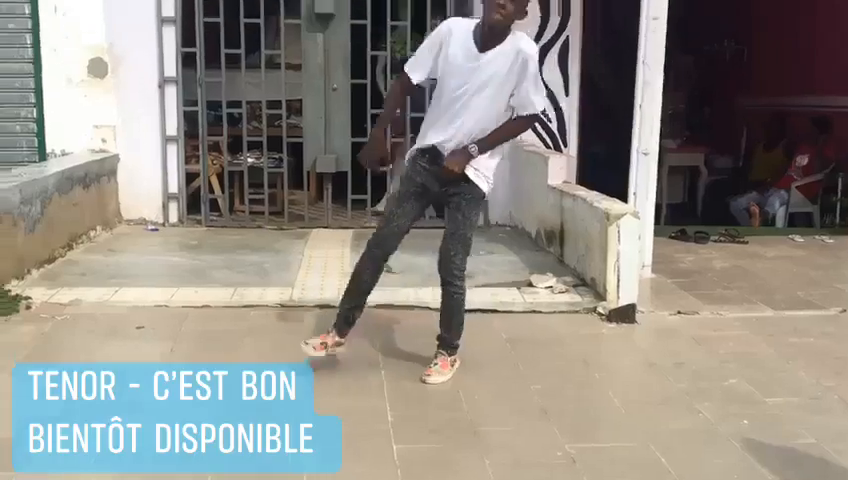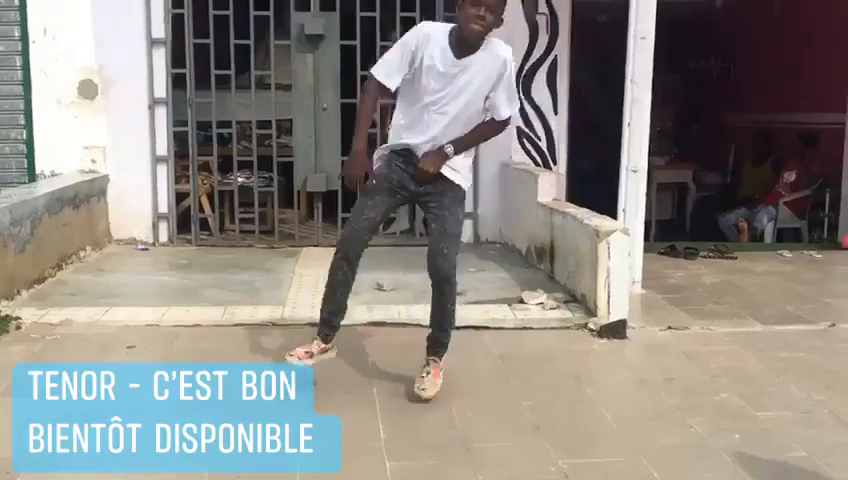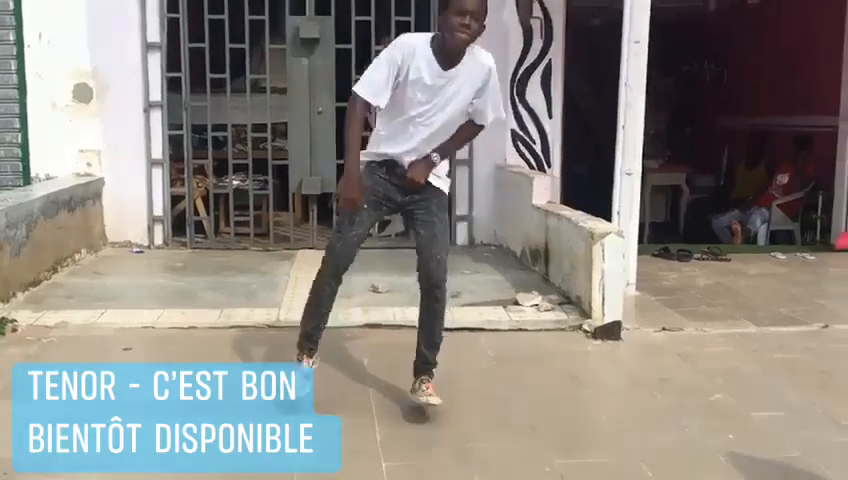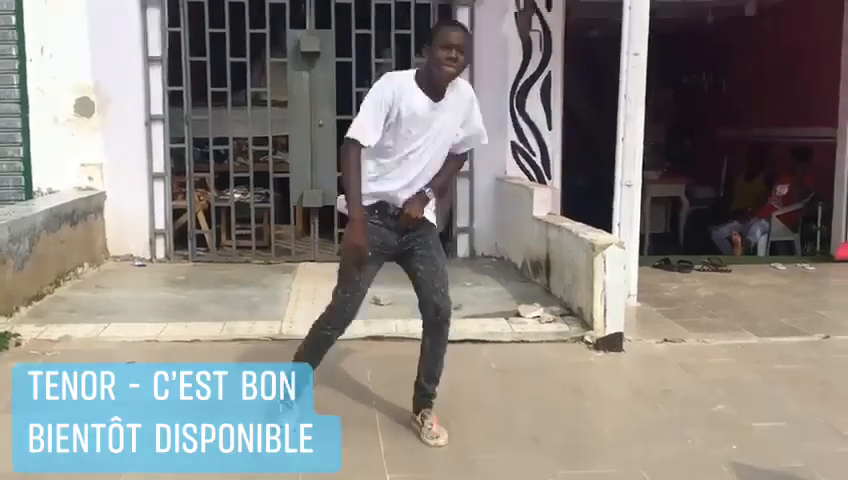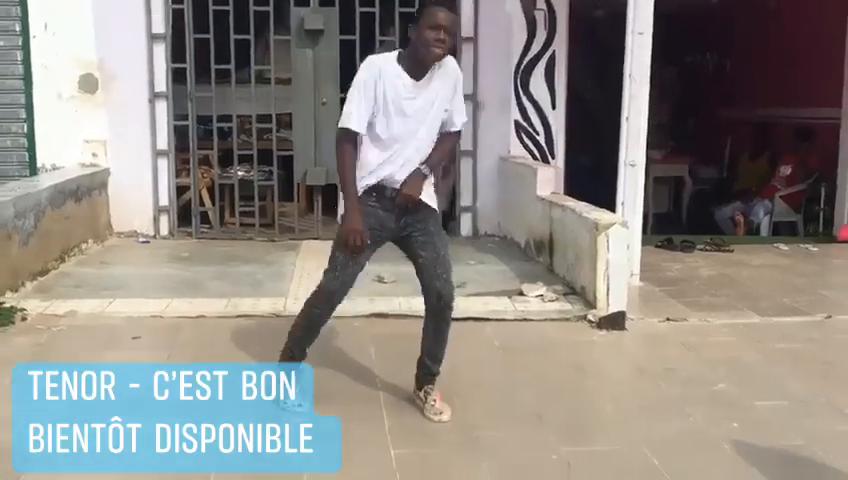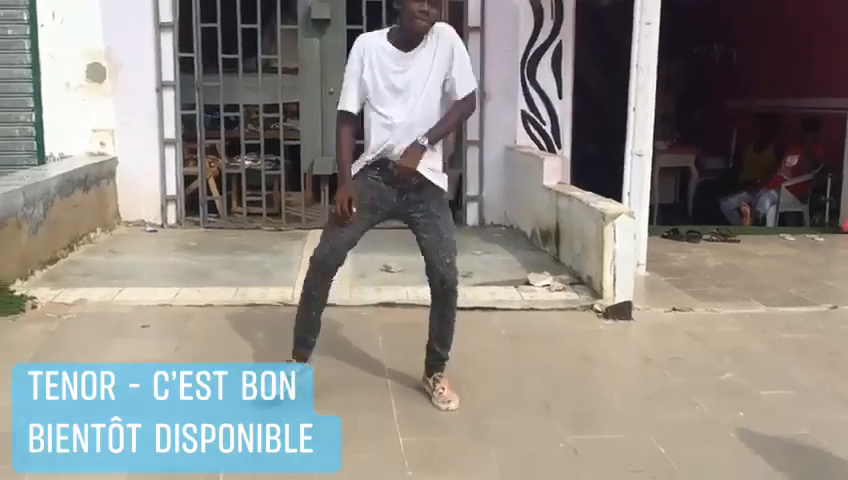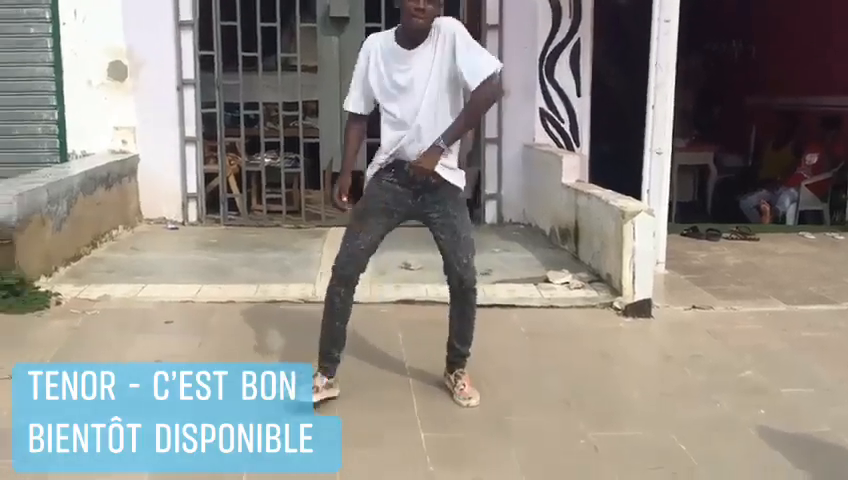
dt=0.1s
person 1, frame 1
left shoulder: (523, 52)
right shoulder: (450, 32)
left elbow: (528, 115)
right elbow: (405, 80)
left wrist: (471, 150)
right wrist: (379, 135)
left hip: (470, 171)
right hip: (427, 155)
left knee: (450, 268)
right knee: (380, 244)
left ankle: (448, 352)
right ankle: (341, 329)
person 1, frame 2
left shoulder: (499, 59)
right shoulder: (422, 36)
left elbow: (498, 120)
right elbow: (373, 88)
left wrist: (447, 151)
right wrist: (357, 151)
left hip: (446, 173)
right hip: (398, 159)
left knee: (443, 271)
right knee: (350, 244)
left ankle: (435, 358)
right ankle: (325, 338)
person 1, frame 3
left shoulder: (482, 66)
right shoulder: (407, 48)
right elbow: (358, 101)
left wrist: (432, 159)
right wrist: (351, 172)
left hip: (428, 179)
right hip: (381, 168)
left knee: (434, 276)
right knee: (336, 258)
left ankle: (424, 375)
right ankle: (305, 353)
person 1, frame 4
left shoulder: (464, 96)
right shoulder: (391, 86)
right elbow: (352, 148)
left wrist: (424, 193)
right wrist: (355, 220)
left hip: (419, 218)
right hip: (375, 212)
left knee: (438, 310)
right knee: (341, 309)
left ankle: (423, 407)
person 1, frame 5
left shoulder: (450, 73)
right shoulder: (375, 69)
right elbow: (347, 139)
left wrist: (422, 174)
right wrist: (353, 209)
left hip: (418, 201)
right hip: (371, 197)
left knee: (441, 293)
right knee: (331, 289)
left ankle: (426, 384)
person 1, frame 6
left shoulder: (446, 41)
right shoulder: (368, 45)
left elbow: (466, 100)
right elbow: (348, 116)
left wrist: (422, 144)
right wrist: (344, 180)
left hip: (424, 177)
right hip: (374, 172)
left knee: (445, 276)
right knee: (324, 259)
left ankle: (434, 372)
right ankle: (299, 360)
person 1, frame 7
left shoulder: (451, 34)
right shoulder: (375, 46)
left elbow: (491, 87)
right elbow: (357, 114)
left wrist: (440, 146)
right wrist: (346, 172)
left hip: (441, 178)
right hip: (390, 174)
left knee: (463, 275)
right knee: (346, 266)
left ankle: (456, 368)
right ankle: (327, 373)
